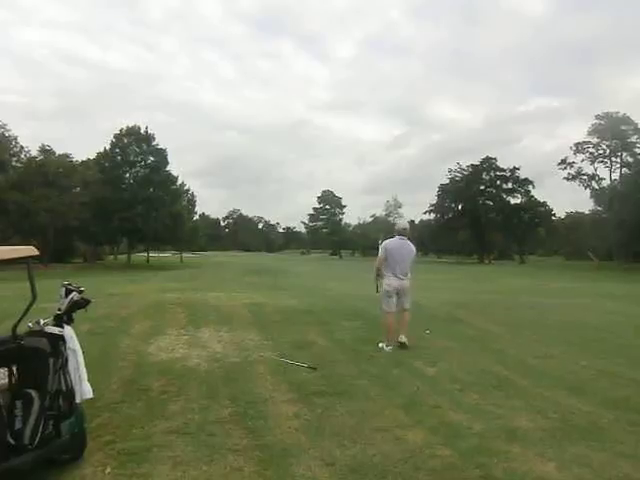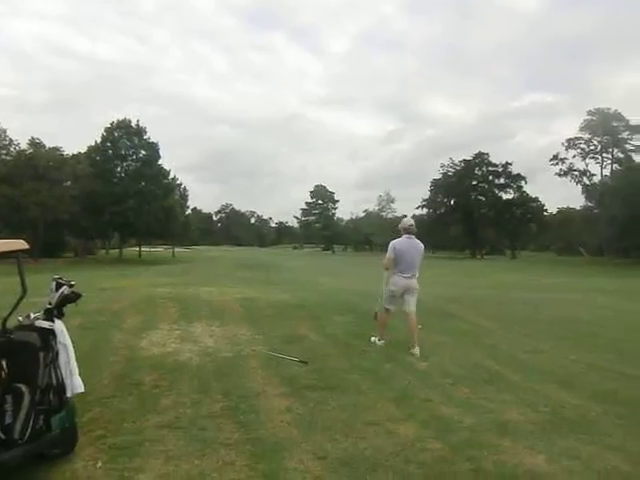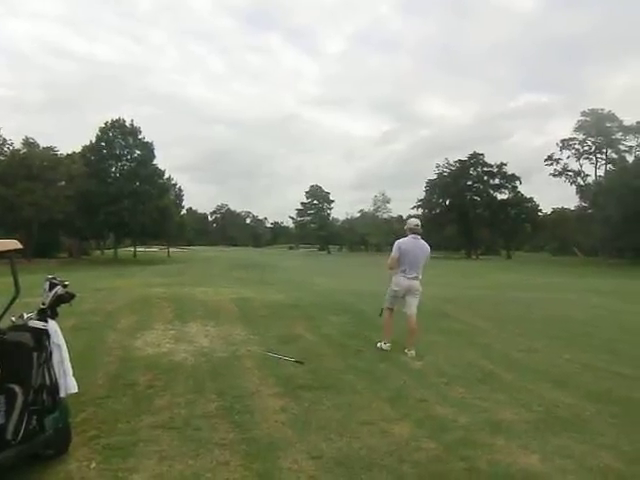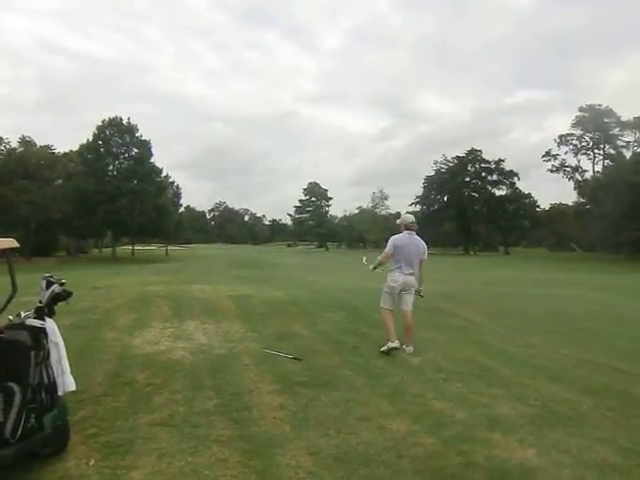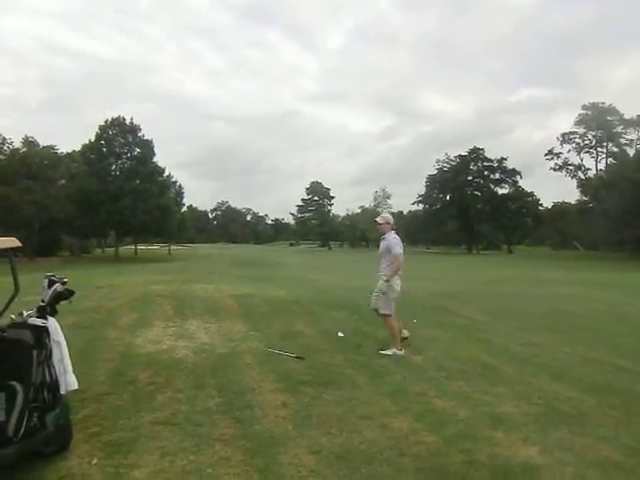
dt=0.5s
person 1, frame 1
left shoulder: (387, 243)
right shoulder: (412, 247)
left elbow: (378, 265)
left wrist: (377, 274)
left hip: (390, 281)
right hip: (405, 282)
left knee: (390, 313)
right knee: (405, 310)
left ankle: (388, 344)
right ankle: (403, 336)
person 1, frame 2
left shoulder: (395, 243)
right shoulder: (420, 245)
left elbow: (386, 266)
left wrist: (387, 261)
left hip: (396, 280)
right hip: (412, 282)
left knee: (386, 310)
right knee: (411, 313)
left ankle: (380, 338)
right ankle: (415, 347)
person 1, frame 3
left shoulder: (400, 243)
right shoulder: (426, 247)
left elbow: (390, 265)
left hip: (399, 280)
right hip: (415, 283)
left knee: (388, 309)
right knee: (412, 315)
left ankle: (386, 342)
right ankle: (410, 349)
person 1, frame 4
left shoulder: (395, 239)
right shoulder: (421, 243)
left elbow: (383, 259)
right elbow: (421, 268)
left wrist: (374, 266)
right wrist: (420, 286)
left hip: (395, 277)
right hip: (411, 279)
left knee: (386, 309)
right knee: (407, 312)
left ankle: (393, 341)
right ankle: (409, 345)
person 1, frame 5
left shoulder: (392, 239)
right shoulder: (385, 239)
left elbow: (399, 262)
left wrist: (387, 280)
left hip: (389, 281)
right hip: (385, 280)
left knee: (386, 314)
right knee: (376, 308)
left ankle: (397, 348)
right ankle: (401, 332)
